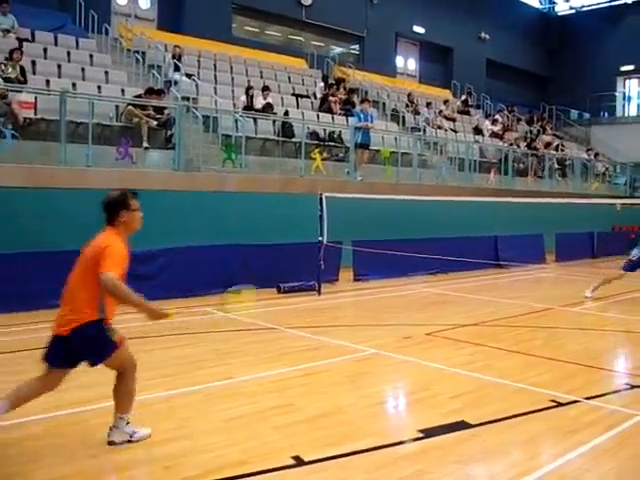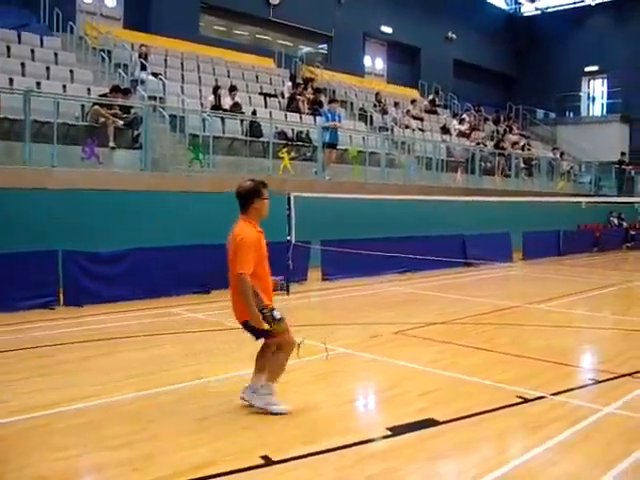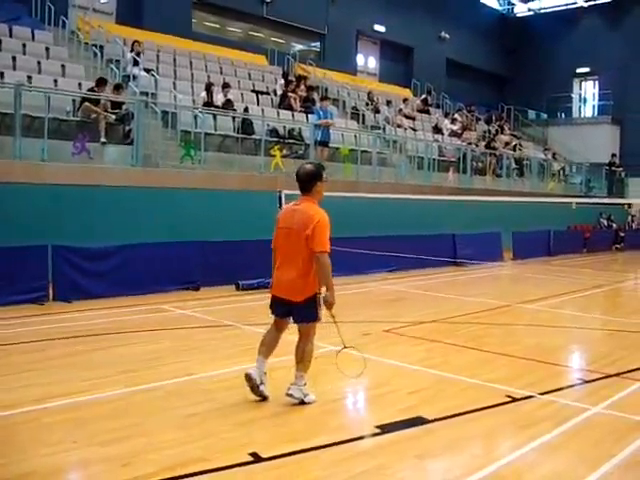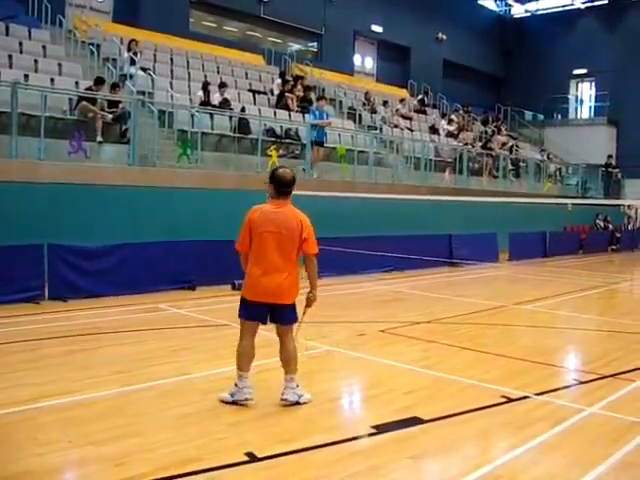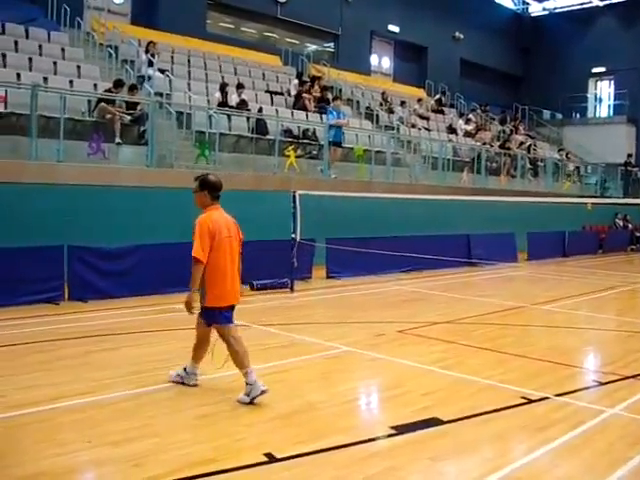
dt=0.7s
person 1, frame 1
left shoulder: (102, 241)
right shoulder: (115, 244)
right elbow: (108, 282)
left wrist: (127, 303)
right wrist: (144, 306)
left hip: (70, 320)
right hip: (88, 322)
left knee: (50, 379)
right knee: (127, 366)
right ankle: (121, 429)
person 1, frame 2
left shoulder: (246, 229)
right shoulder: (247, 234)
right elbow: (242, 277)
left wrist: (268, 279)
right wrist: (254, 312)
left hip: (257, 302)
right hip: (255, 305)
left knee: (272, 343)
right knee: (286, 343)
left ankle: (254, 391)
right ankle: (265, 394)
person 1, frame 3
left shoulder: (285, 211)
right shoulder: (317, 216)
left elbow: (276, 249)
right elbow: (321, 256)
right wrist: (329, 290)
left hip: (281, 284)
right hip: (304, 287)
left knee: (277, 326)
right knee: (307, 335)
left ankle: (258, 370)
right ankle: (298, 386)
person 1, frame 4
left shoulder: (255, 214)
right shoulder: (301, 219)
left elbow: (243, 252)
right elbow: (310, 258)
right wrist: (313, 289)
left hip: (255, 288)
right hip: (284, 290)
left knee: (247, 335)
right knee: (287, 337)
left ankle: (242, 388)
right ankle: (291, 389)
person 1, frame 5
left shoulder: (205, 221)
right shoulder: (229, 220)
left elbow: (200, 260)
right elbow: (236, 254)
left wrist: (192, 292)
right wrist: (236, 283)
left hip: (214, 293)
right hip: (229, 289)
left knee: (230, 337)
right knee: (203, 329)
left ankle: (253, 383)
right ankle: (190, 372)
